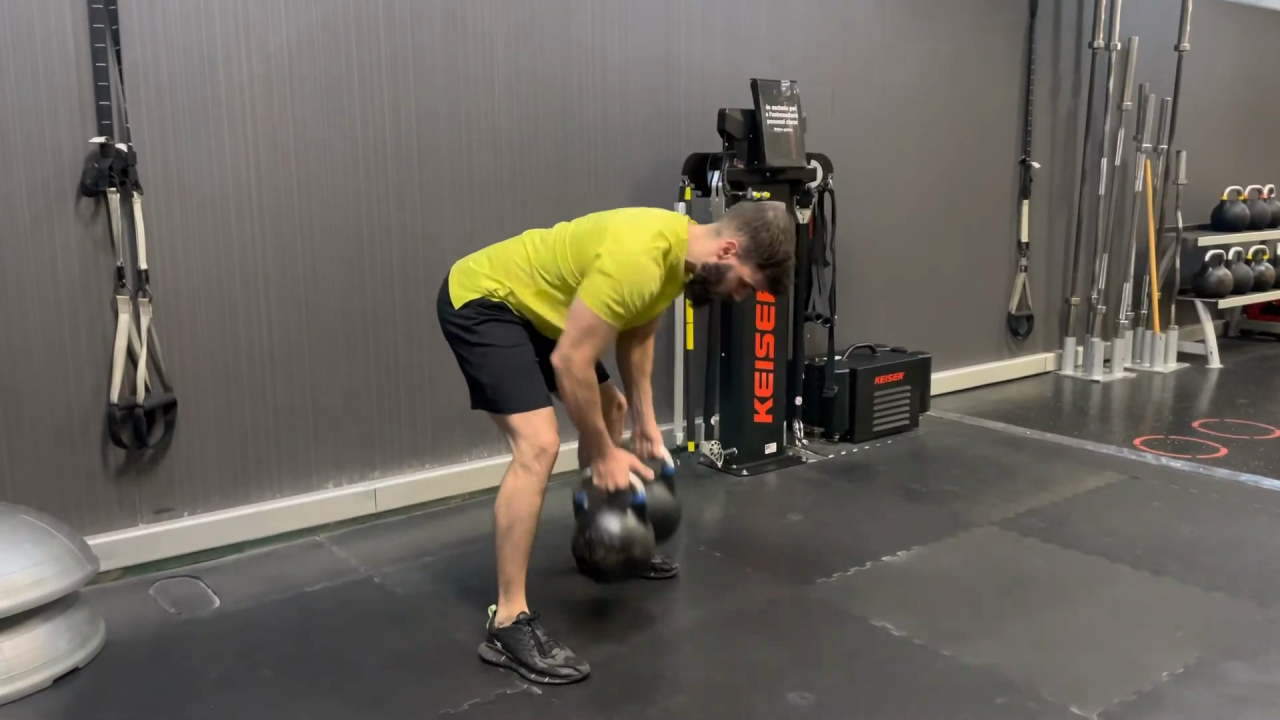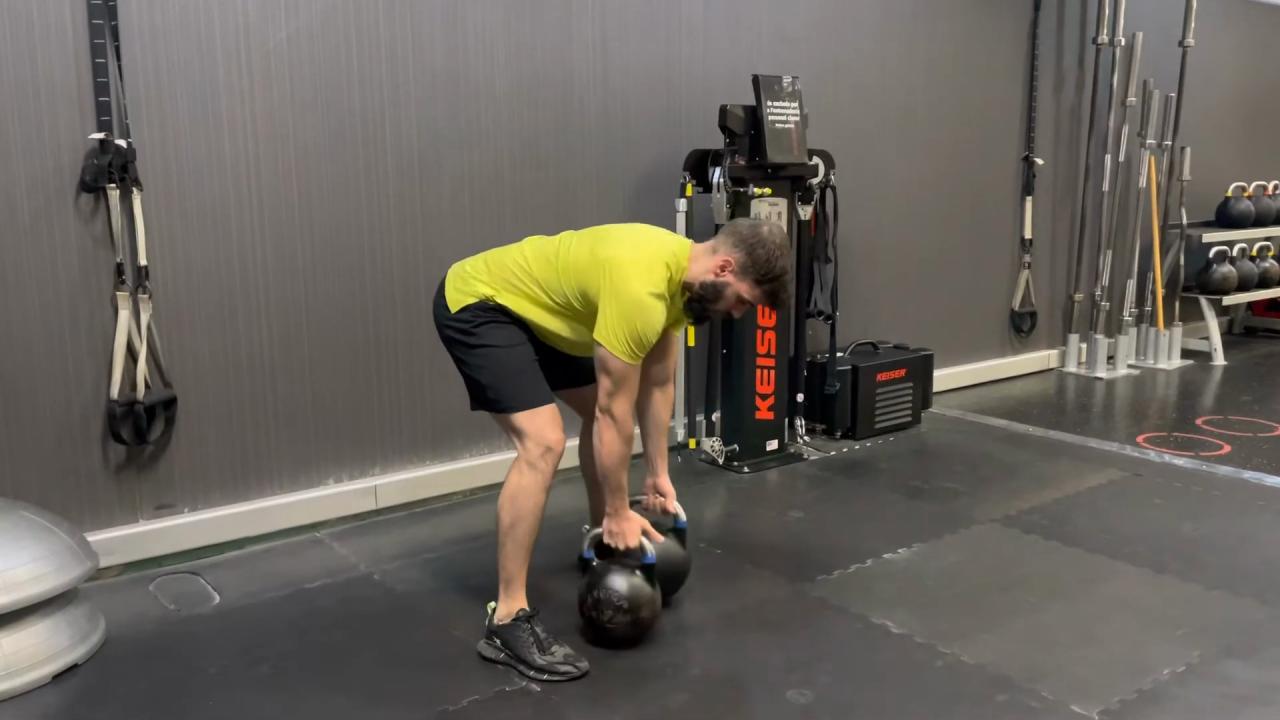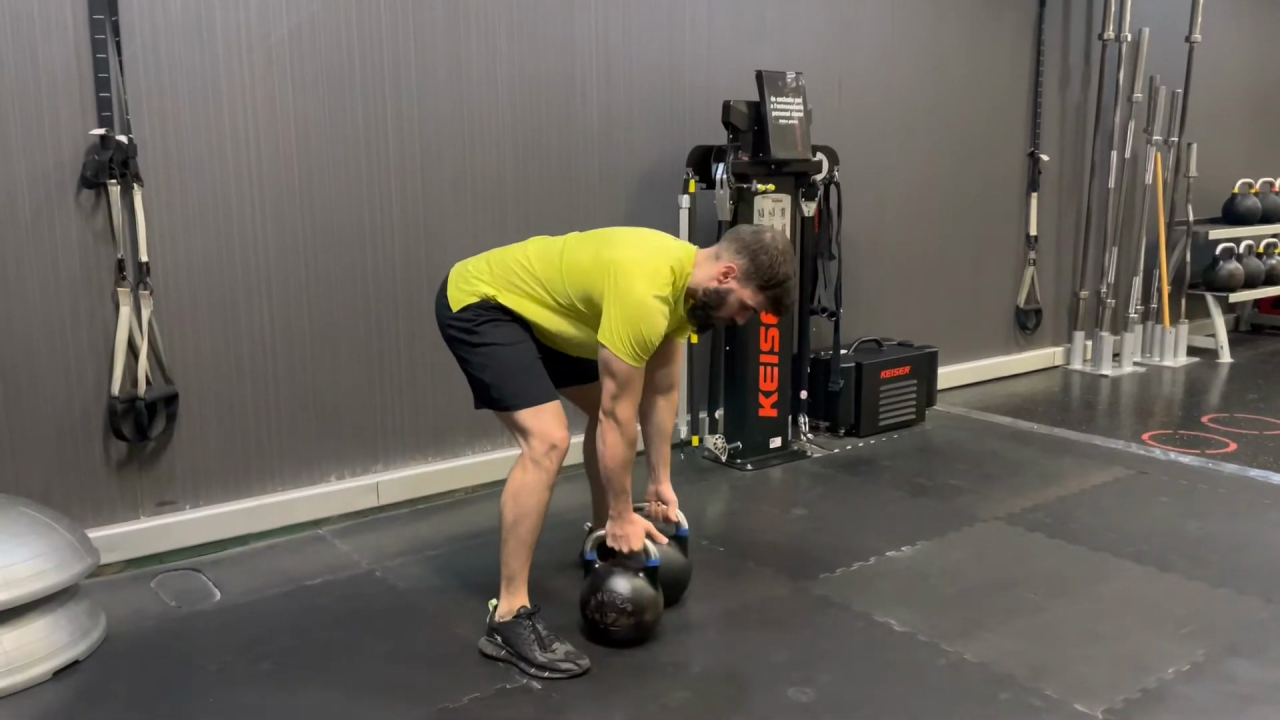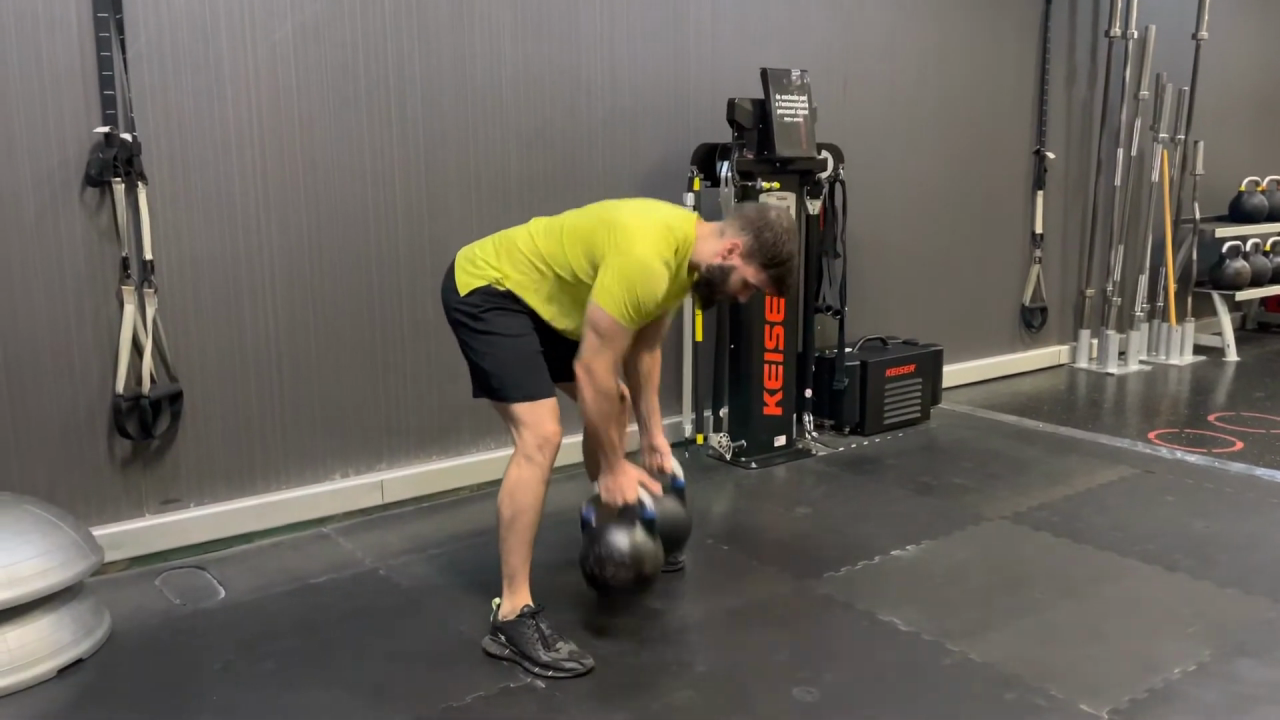
dt=0.3s
person 1, frame 1
left shoulder: (682, 250)
right shoulder: (637, 261)
left elbow: (637, 339)
right elbow: (571, 364)
left wrist: (647, 423)
right wrist: (602, 455)
left hip: (529, 302)
right hip: (480, 299)
left knee: (612, 408)
right knee: (538, 445)
right ankle: (508, 623)
person 1, frame 2
left shoulder: (680, 273)
right shoulder: (640, 289)
left elbow: (656, 386)
right elbow: (614, 413)
left wrist: (658, 474)
right wrist: (618, 514)
left hip: (526, 305)
right hip: (475, 303)
left knee: (602, 410)
right knee: (544, 442)
left ankle: (602, 539)
right ankle: (507, 621)
person 1, frame 3
left shoulder: (684, 279)
right shoulder: (644, 294)
left elbow: (661, 392)
right elbow: (617, 417)
left wrist: (661, 481)
right wrist: (622, 517)
left hip: (529, 303)
right hip: (477, 302)
left knee: (610, 403)
right knee: (548, 441)
left ankle: (602, 539)
right ankle: (508, 619)
person 1, frame 4
left shoulder: (686, 251)
right shoulder: (646, 258)
left elbow: (645, 347)
right elbow: (593, 372)
left wrist: (653, 435)
right wrist: (612, 467)
left hip: (536, 293)
right hip: (485, 289)
left knee: (616, 401)
right knee: (540, 435)
right ankle: (512, 617)
